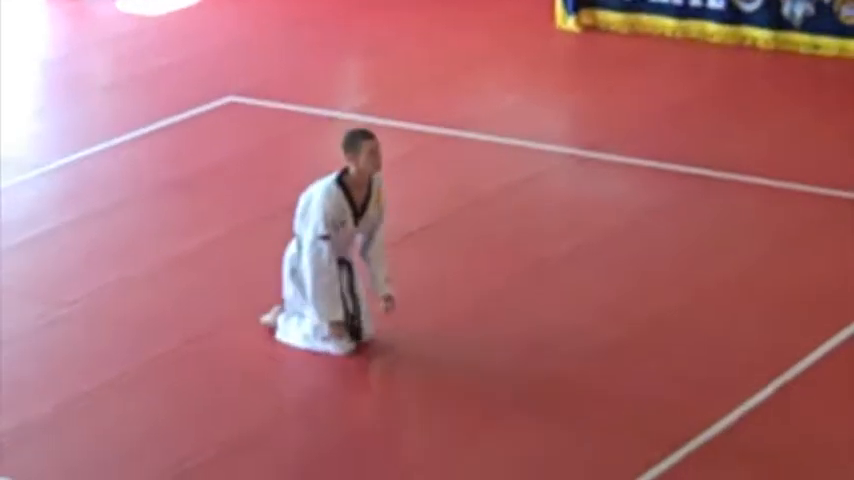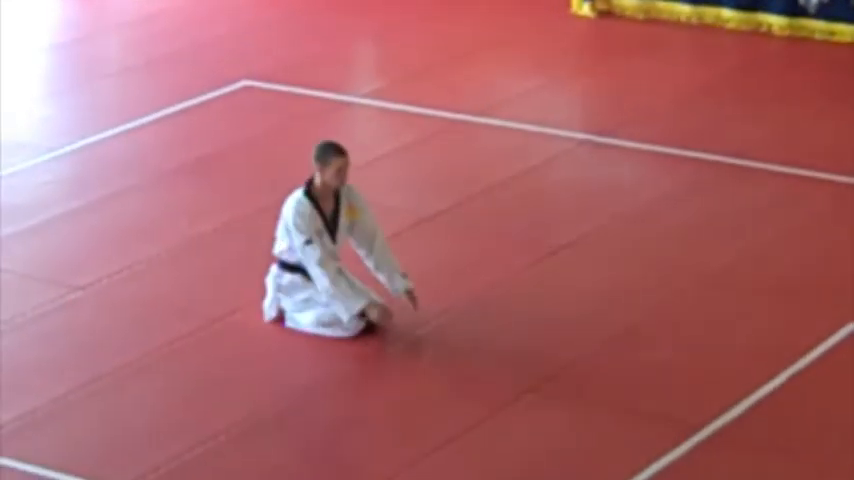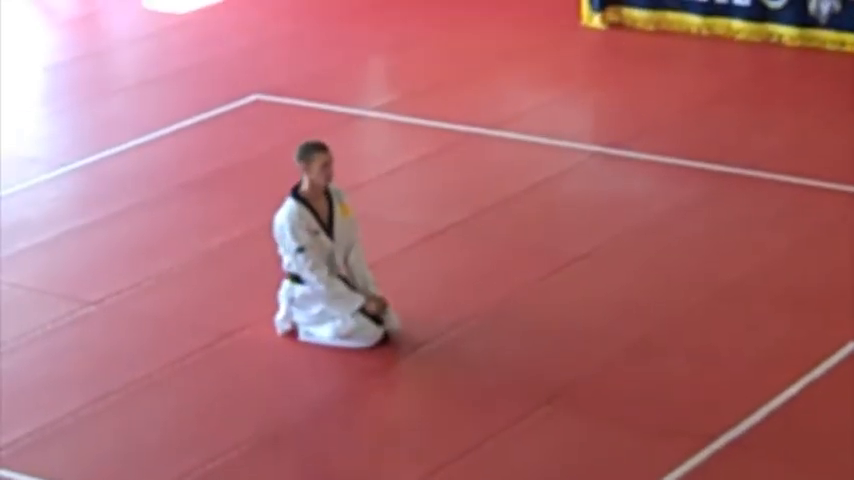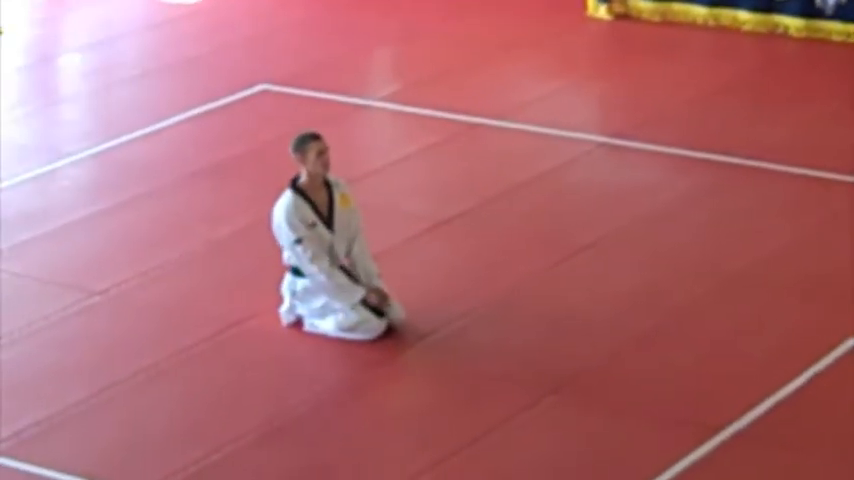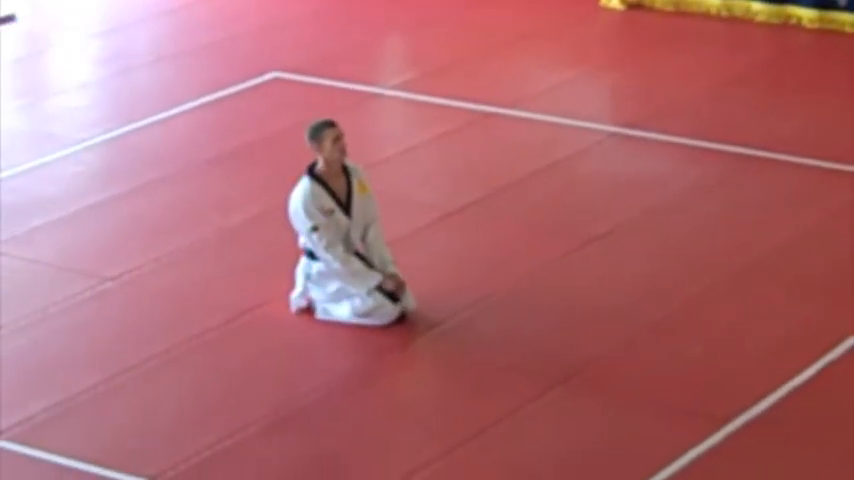
dt=0.5s
person 1, frame 1
left shoulder: (374, 184)
right shoulder: (327, 198)
left elbow: (372, 239)
right elbow: (317, 259)
left wrist: (382, 287)
right wrist: (331, 317)
left hip: (340, 261)
right hip: (309, 264)
left knee: (362, 333)
right knee: (340, 343)
left ankle: (299, 304)
right ankle: (281, 320)
person 1, frame 2
left shoulder: (349, 195)
right shoulder: (297, 210)
left elbow: (372, 242)
right elbow: (320, 268)
left wrist: (401, 284)
right wrist: (364, 305)
left hip: (328, 272)
right hip: (294, 280)
left knee: (375, 313)
right knee: (351, 322)
right ankle: (289, 311)
person 1, frame 3
left shoulder: (336, 197)
right shoulder: (290, 218)
left elbow: (352, 250)
right elbow: (313, 275)
left wrist: (370, 292)
right wrist: (362, 303)
left hip: (336, 281)
right hip: (308, 293)
left knee: (389, 323)
right knee: (370, 332)
right ankle: (301, 324)
person 1, frame 4
left shoulder: (338, 188)
right shoulder: (288, 210)
left elbow: (356, 242)
right elbow: (314, 266)
left wrist: (373, 284)
right wrist: (362, 295)
left hip: (340, 273)
right hip: (311, 285)
left knee: (393, 314)
right knee: (373, 325)
right ankle: (304, 313)
person 1, frame 5
left shoulder: (355, 174)
right shoulder: (306, 197)
left elbow: (371, 227)
right elbow: (330, 253)
left wrist: (388, 270)
right wrist: (378, 280)
left hip: (353, 259)
right hip: (325, 270)
left knee: (405, 304)
right knee: (387, 310)
right ankle: (315, 299)
